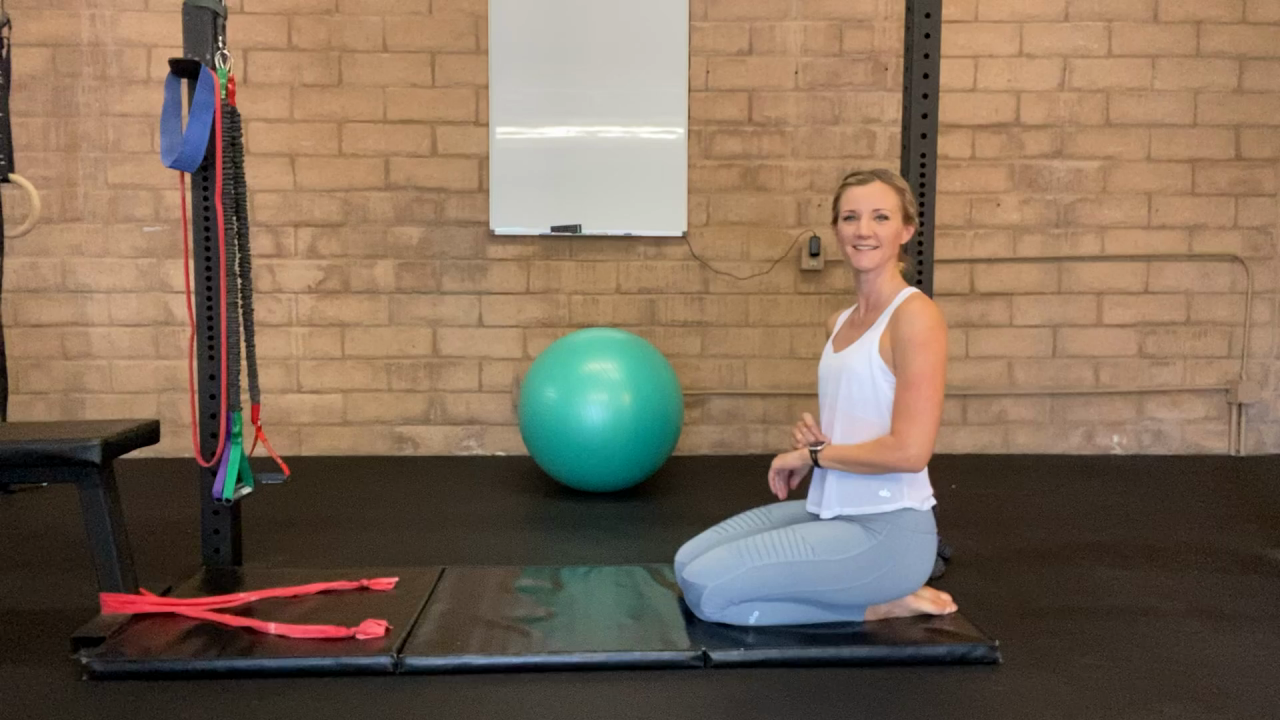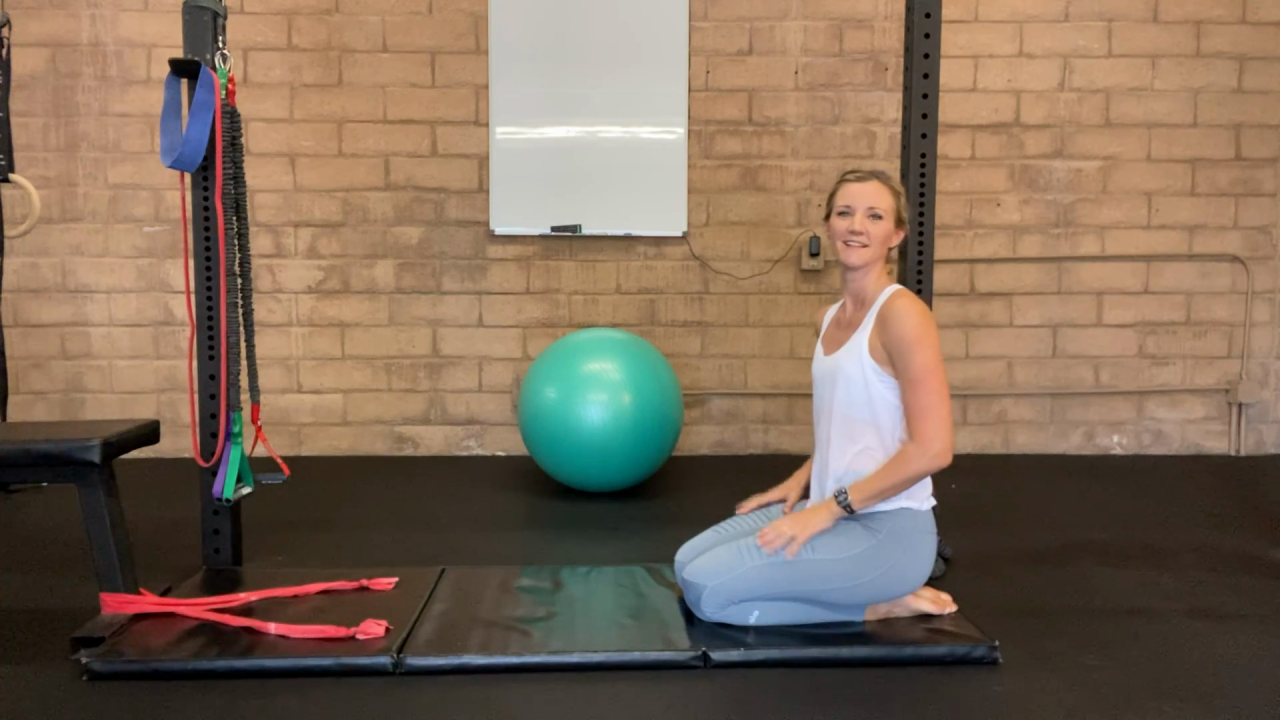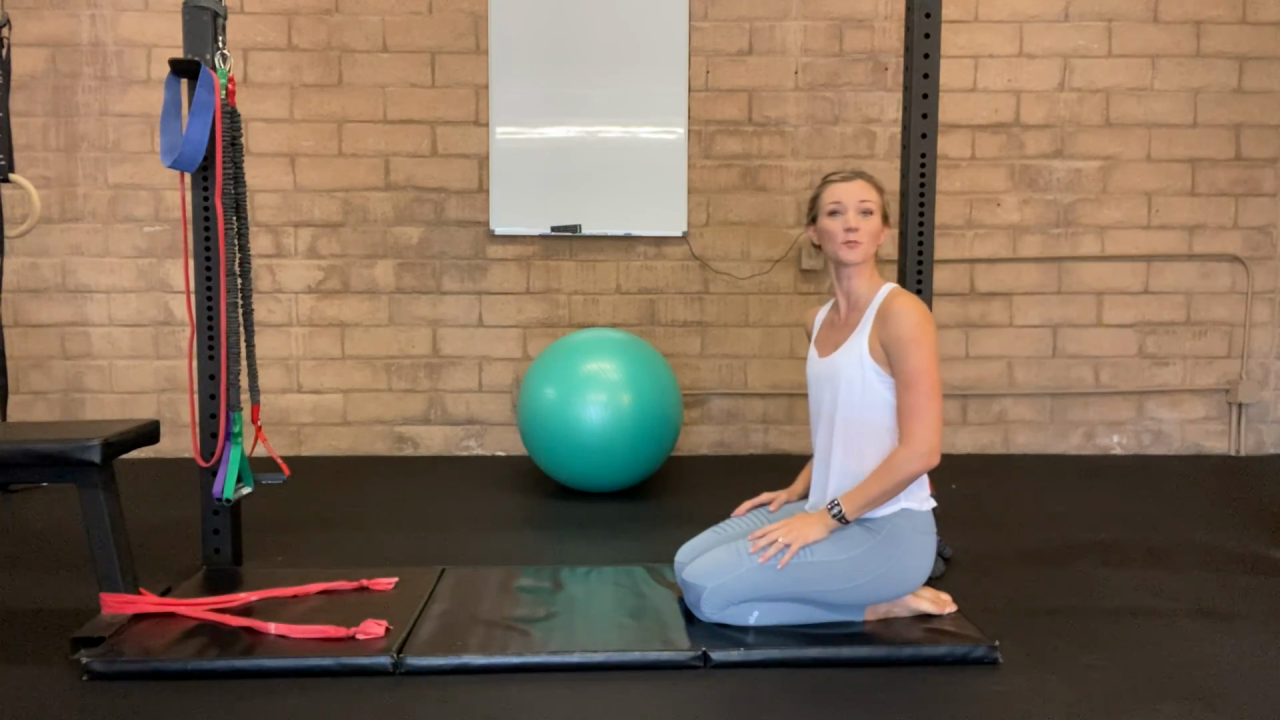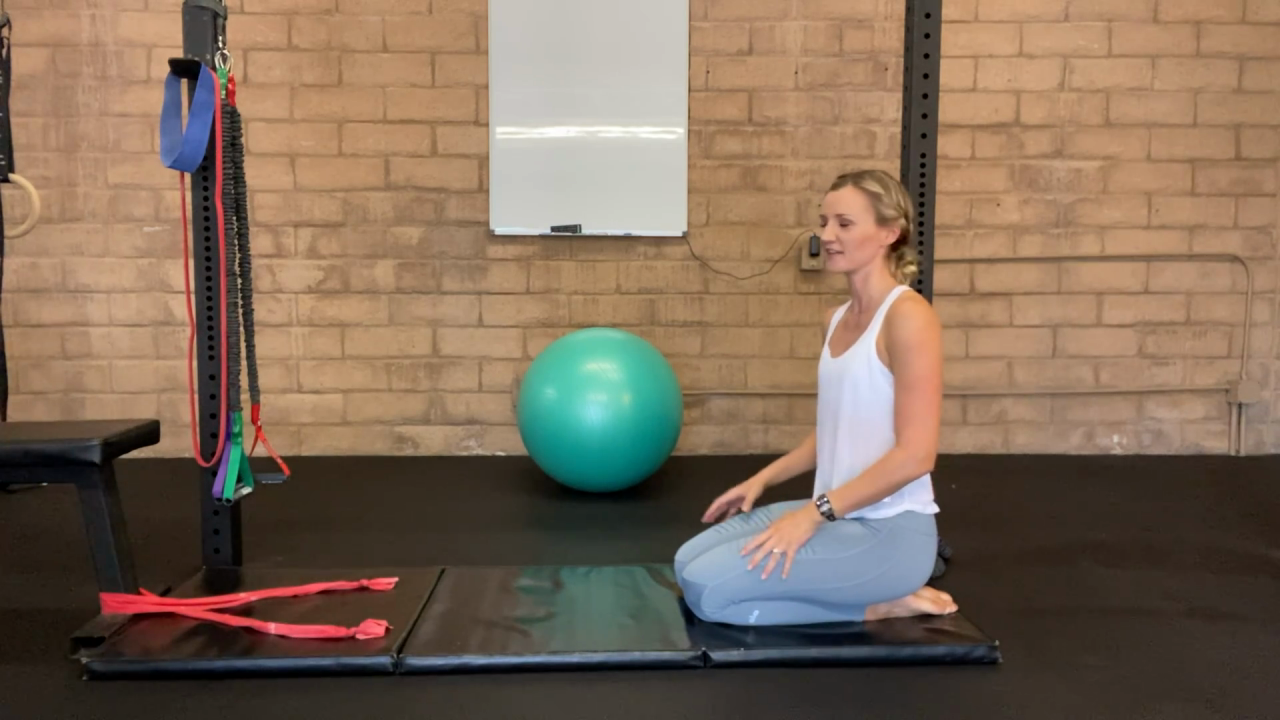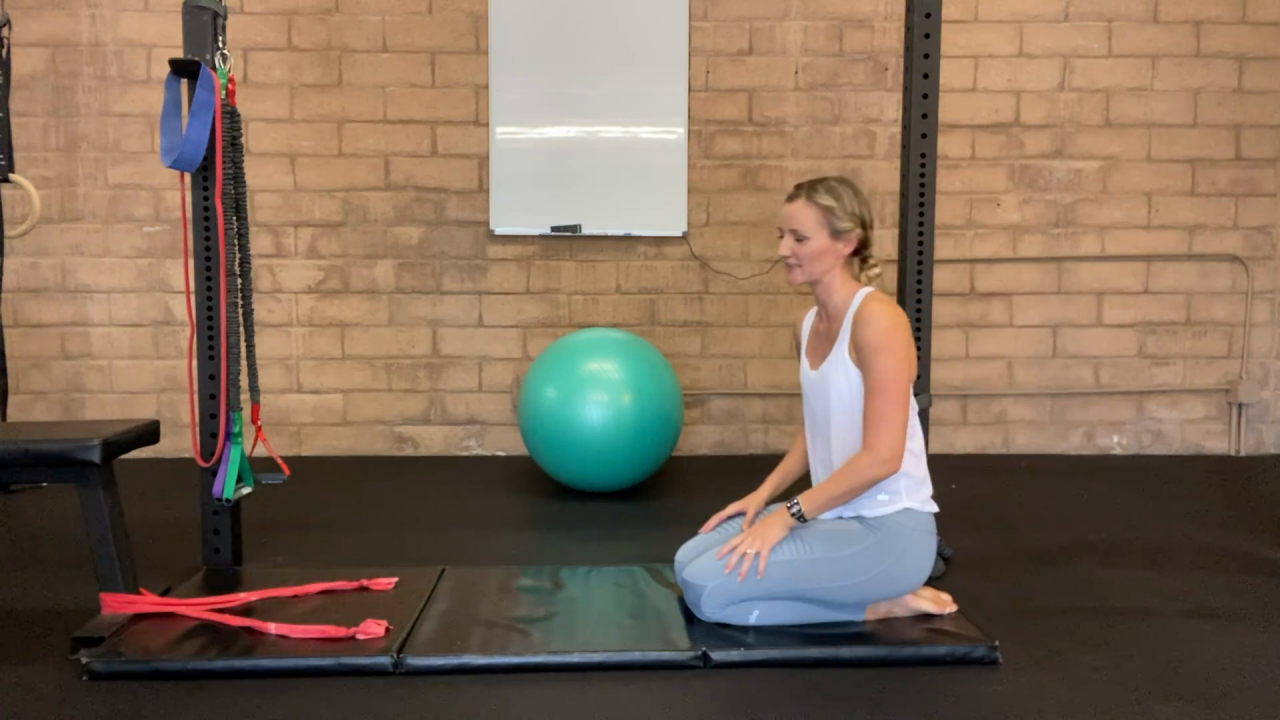
dt=1s
person 1, frame 1
left shoulder: (914, 315)
right shoulder: (840, 322)
left elbow: (910, 450)
left wrist: (812, 453)
right wrist: (809, 437)
left hip: (887, 531)
right hip: (830, 511)
left knee: (708, 589)
right knee: (690, 564)
left ankle: (879, 604)
right ankle: (870, 593)
person 1, frame 2
left shoulder: (902, 313)
right shoulder: (830, 318)
left elbow: (933, 448)
left wrist: (831, 509)
right wrist: (799, 482)
left hip: (886, 530)
right hip: (834, 512)
left knee: (707, 589)
right knee: (689, 564)
left ankle: (877, 604)
right ankle: (869, 594)
person 1, frame 3
left shoulder: (901, 312)
right shoulder: (819, 320)
left elbow: (921, 450)
left wrist: (827, 518)
right wrist: (796, 492)
left hip: (887, 532)
right hip: (834, 512)
left knee: (707, 590)
right knee: (688, 565)
left ankle: (877, 604)
right ankle: (870, 594)
person 1, frame 4
left shoulder: (908, 316)
right shoulder: (837, 318)
left elbow: (915, 455)
left wrist: (814, 514)
right wrist: (763, 478)
left hip: (889, 533)
right hip: (840, 516)
left knee: (709, 590)
right knee: (690, 564)
left ankle: (878, 603)
right ankle: (873, 593)
person 1, frame 5
left shoulder: (876, 318)
right shoulder: (810, 323)
left elbow: (882, 457)
left wrist: (786, 515)
right wrist: (763, 494)
left hip: (889, 531)
right hip: (838, 516)
left knee: (707, 590)
right knee: (690, 564)
left ankle: (878, 602)
right ankle: (869, 588)
